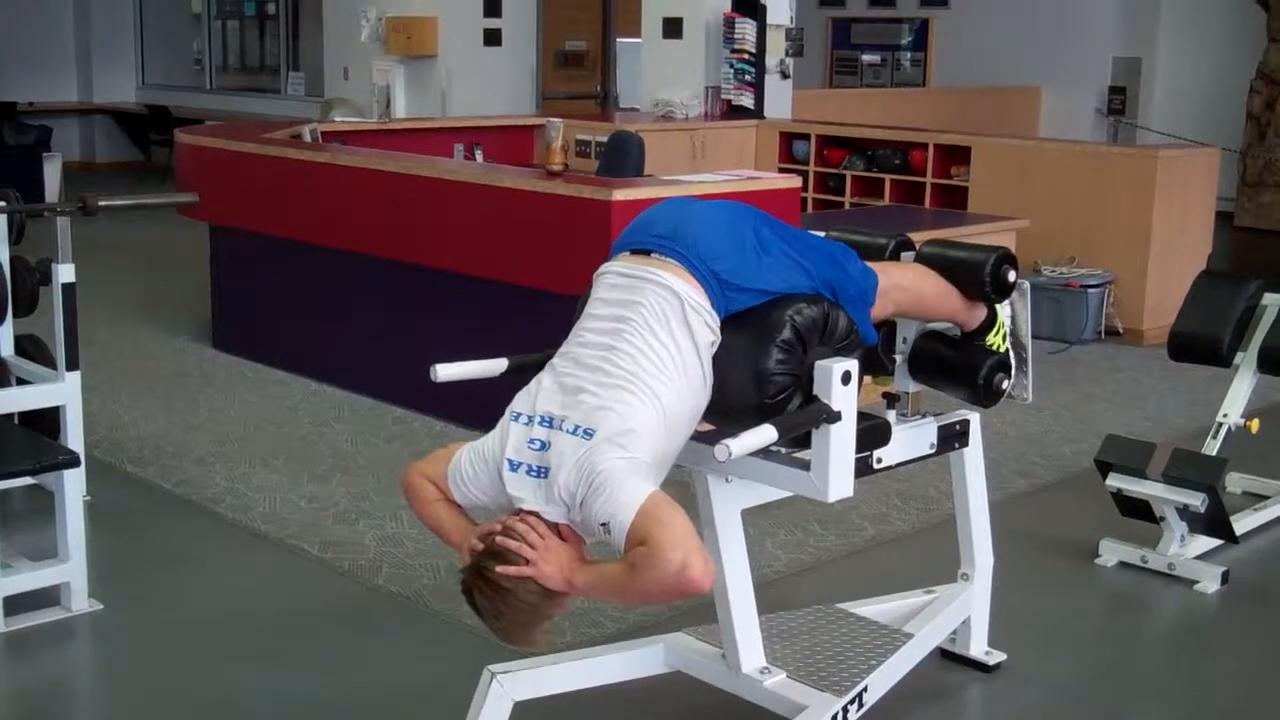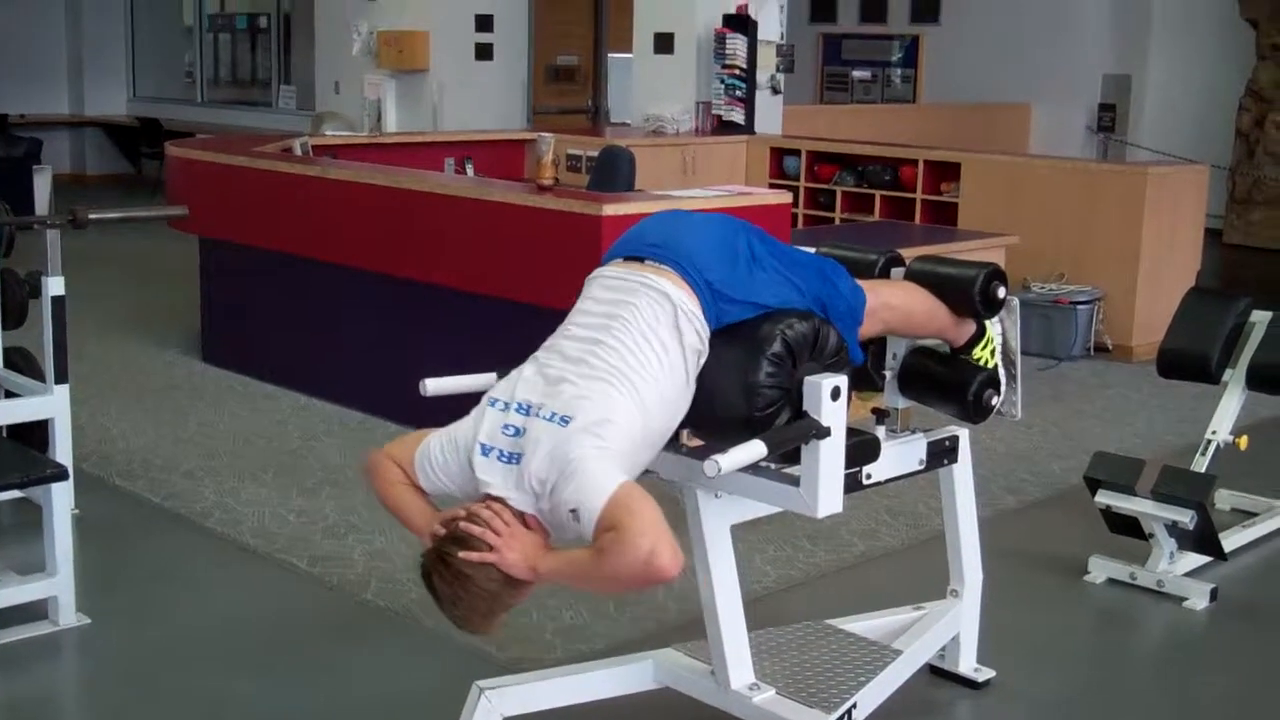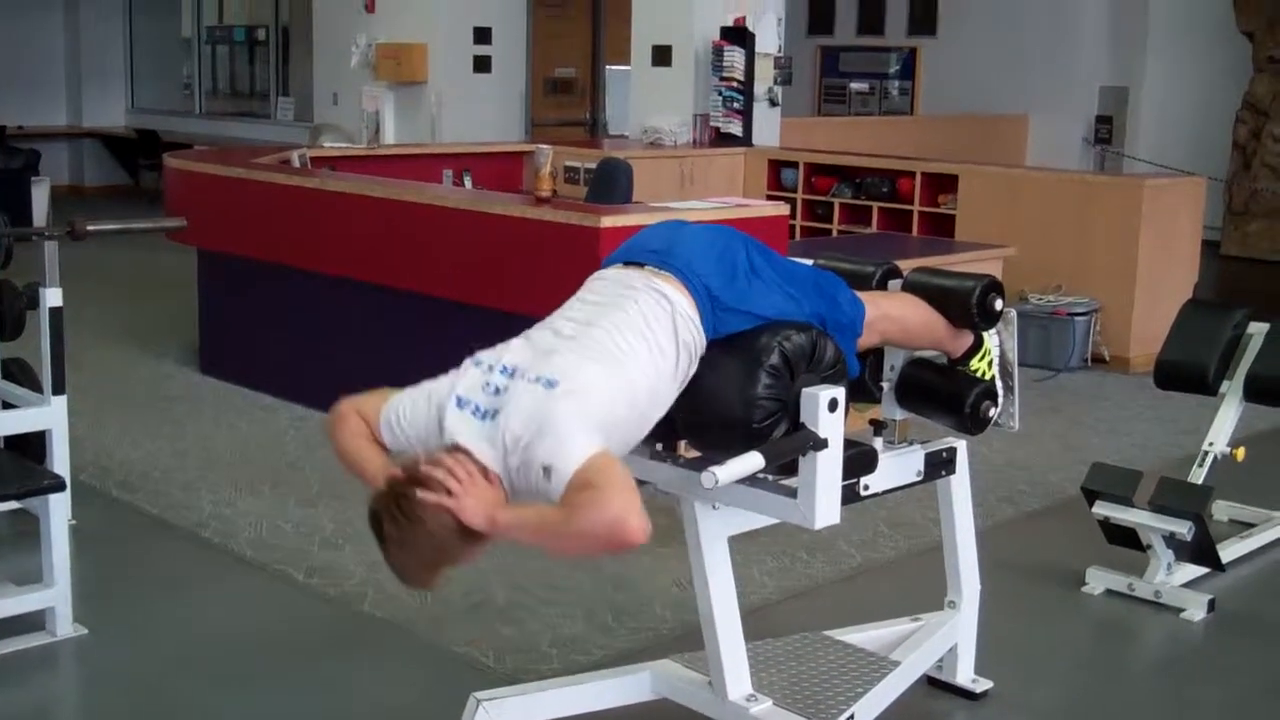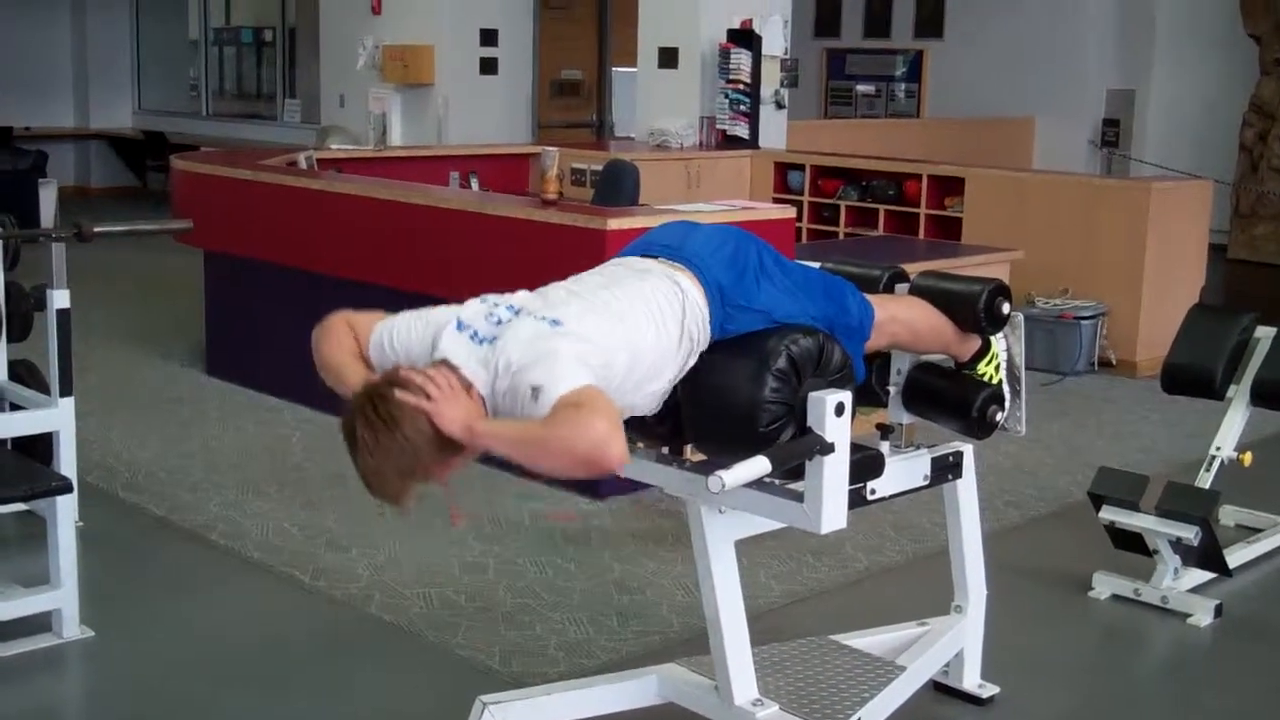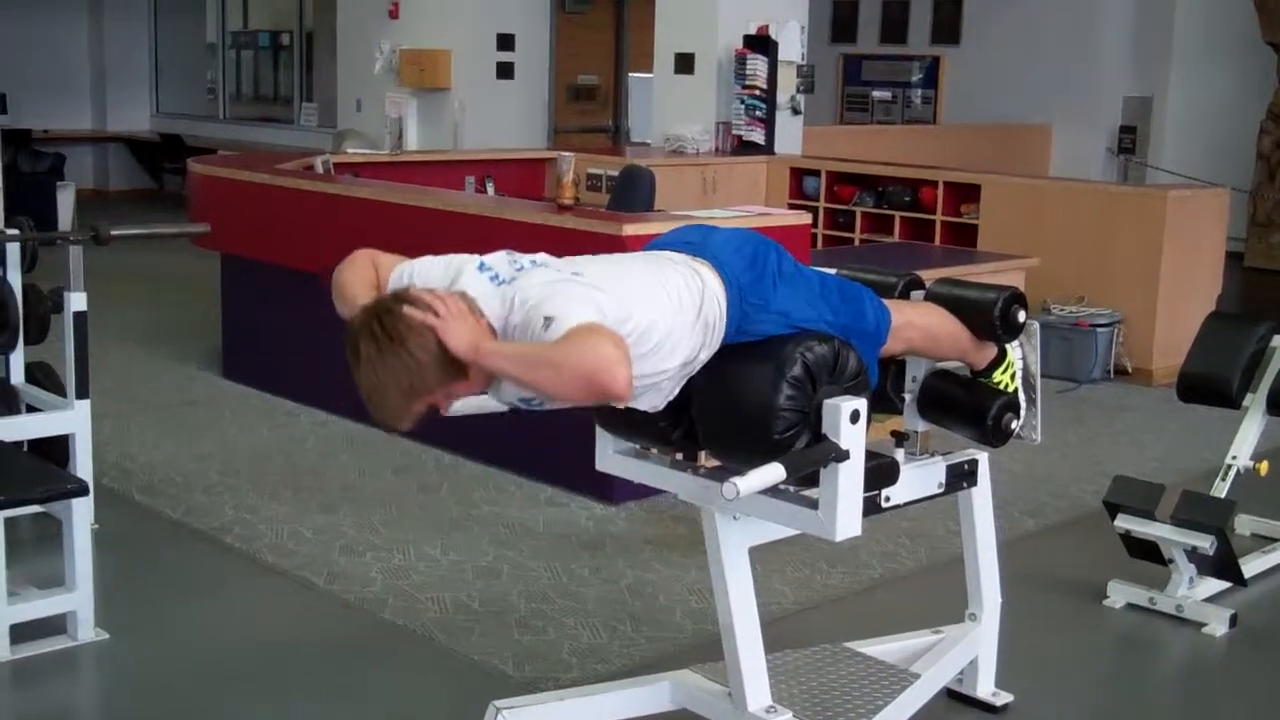
dt=0.2s
person 1, frame 1
left shoulder: (597, 478)
right shoulder: (503, 459)
left elbow: (688, 570)
right elbow: (419, 478)
left wrist: (578, 576)
right wrist: (467, 541)
left hip: (710, 257)
right hip: (648, 238)
left knee: (869, 297)
left ankle: (979, 319)
person 1, frame 2
left shoulder: (569, 469)
right shoulder: (474, 447)
left elbow: (657, 558)
right elbow: (384, 463)
left wrist: (543, 562)
right wrist: (431, 530)
left hip: (702, 275)
right hip: (639, 254)
left knee: (859, 314)
left ankle: (968, 333)
person 1, frame 3
left shoulder: (542, 437)
right shoulder: (445, 409)
left elbow: (626, 524)
right elbow: (345, 416)
left wrist: (501, 516)
right wrist: (391, 485)
left hip: (705, 293)
right hip: (639, 265)
left knee: (854, 325)
left ankle: (966, 346)
person 1, frame 4
left shoulder: (532, 371)
right shoulder: (435, 339)
left elbow: (605, 449)
right elbow: (334, 330)
left wrist: (478, 423)
right wrist: (369, 397)
left hip: (715, 288)
right hip: (651, 261)
left knee: (861, 326)
left ankle: (973, 349)
person 1, frame 5
left shoulder: (541, 314)
right shoulder: (446, 282)
left elbow: (610, 376)
right elbow: (355, 269)
left wrist: (484, 351)
right wrist: (379, 331)
left hip: (734, 287)
right hip: (675, 261)
left knee: (883, 333)
left ankle: (991, 360)
